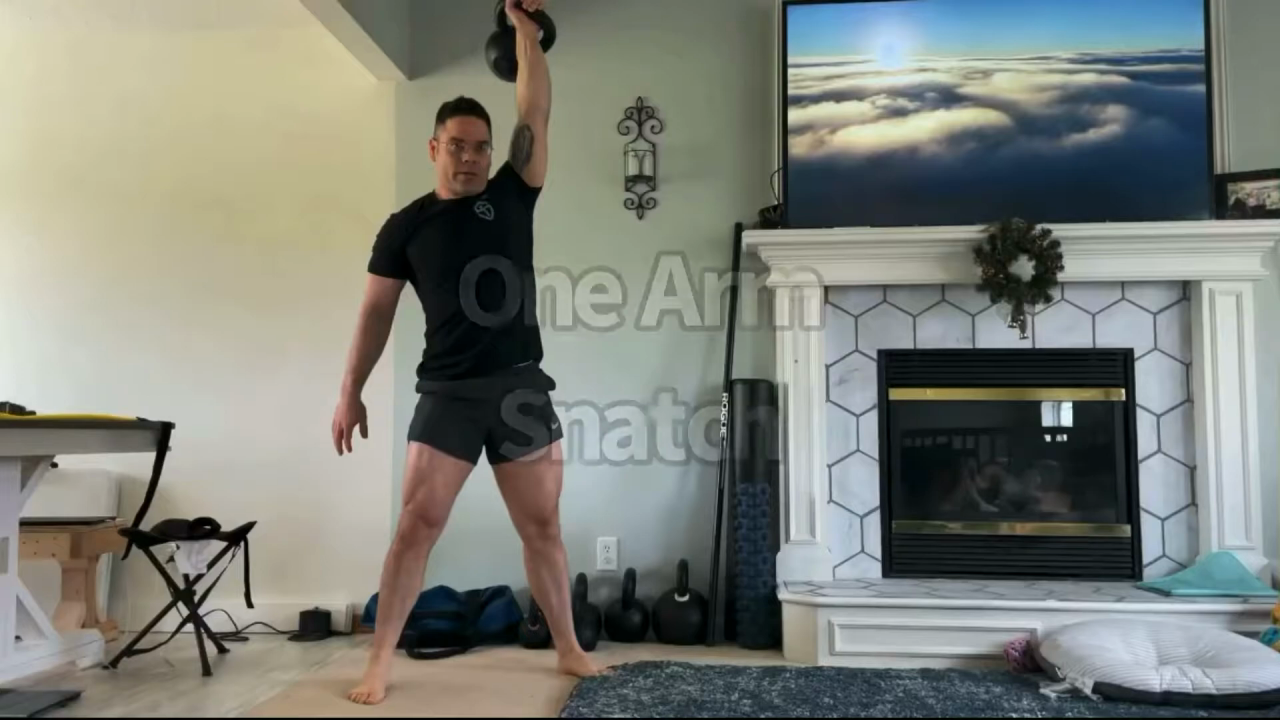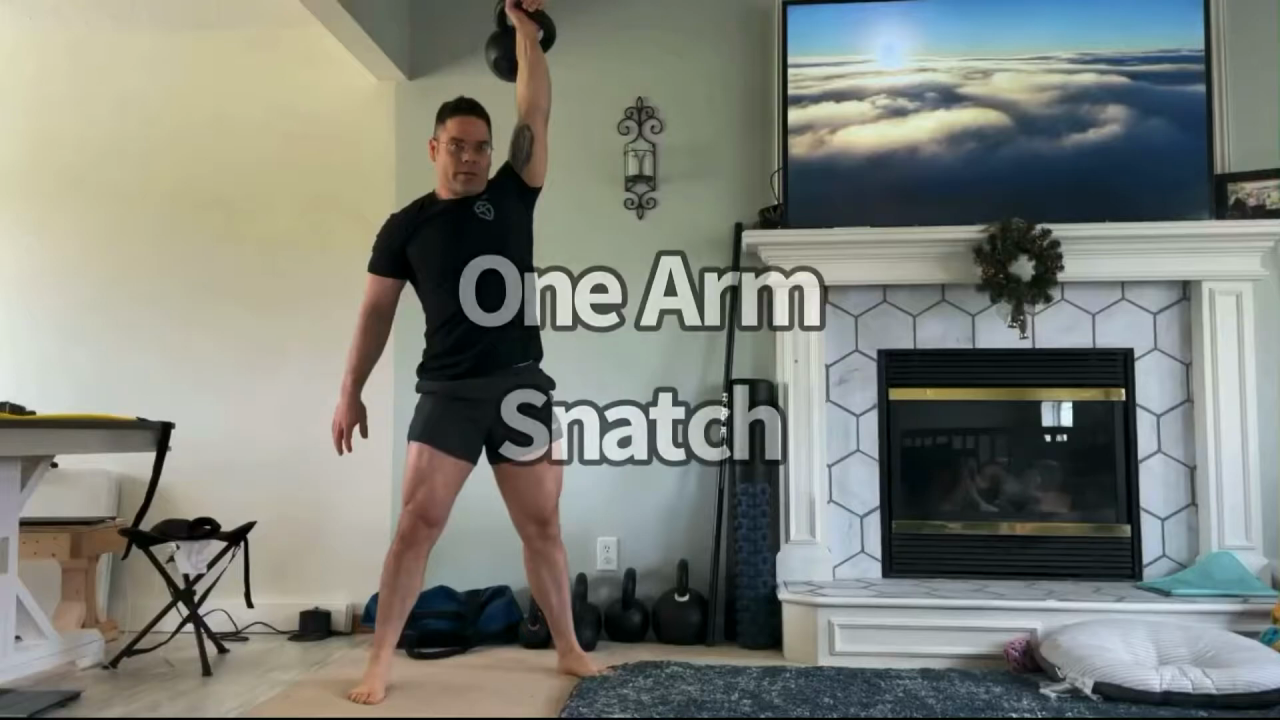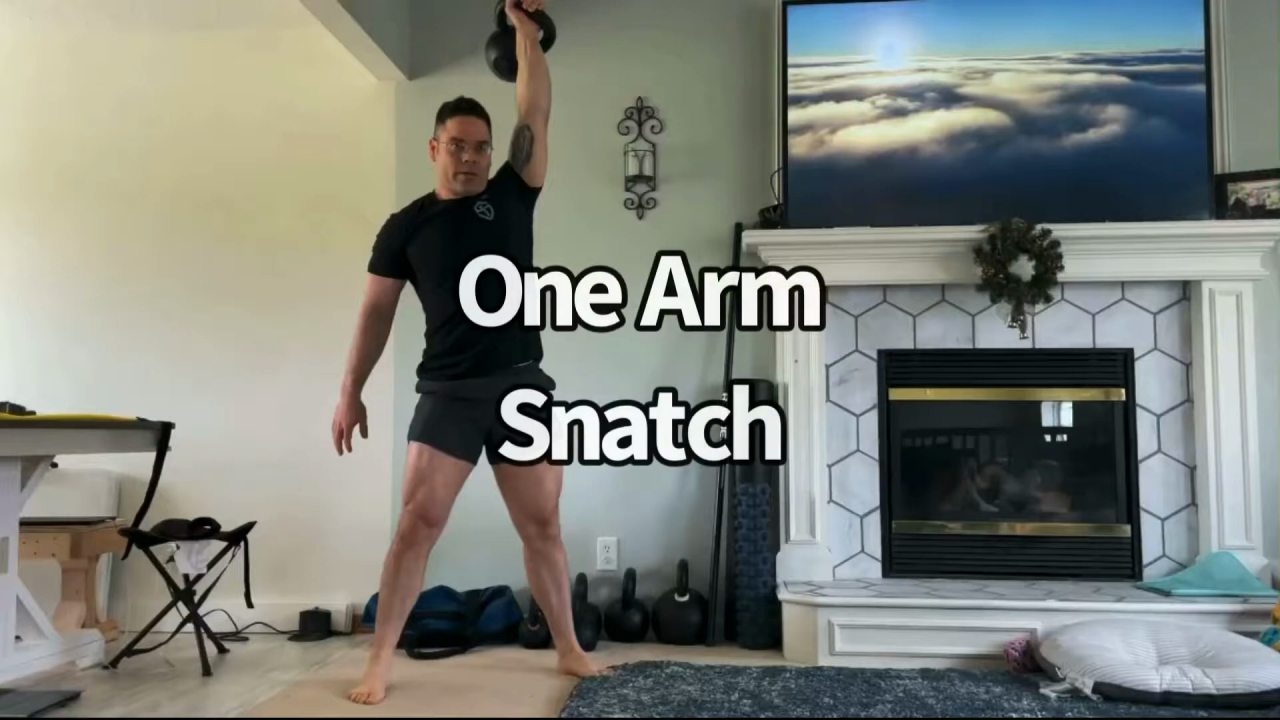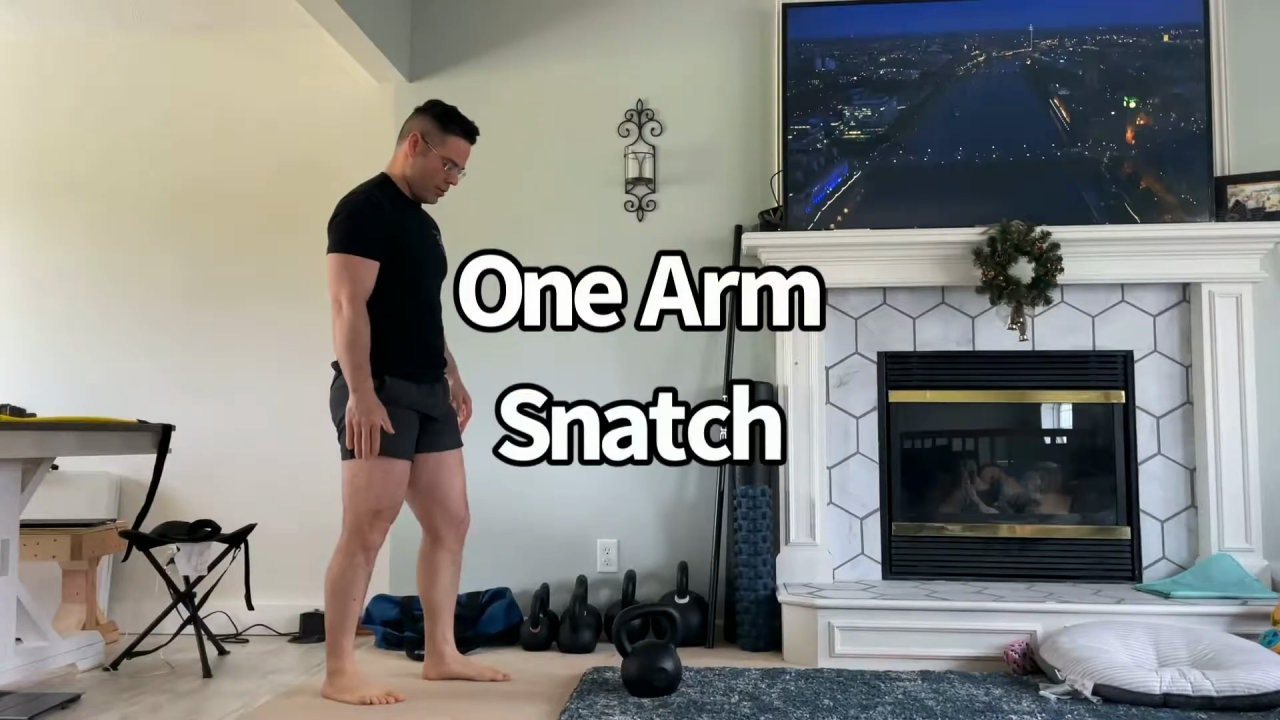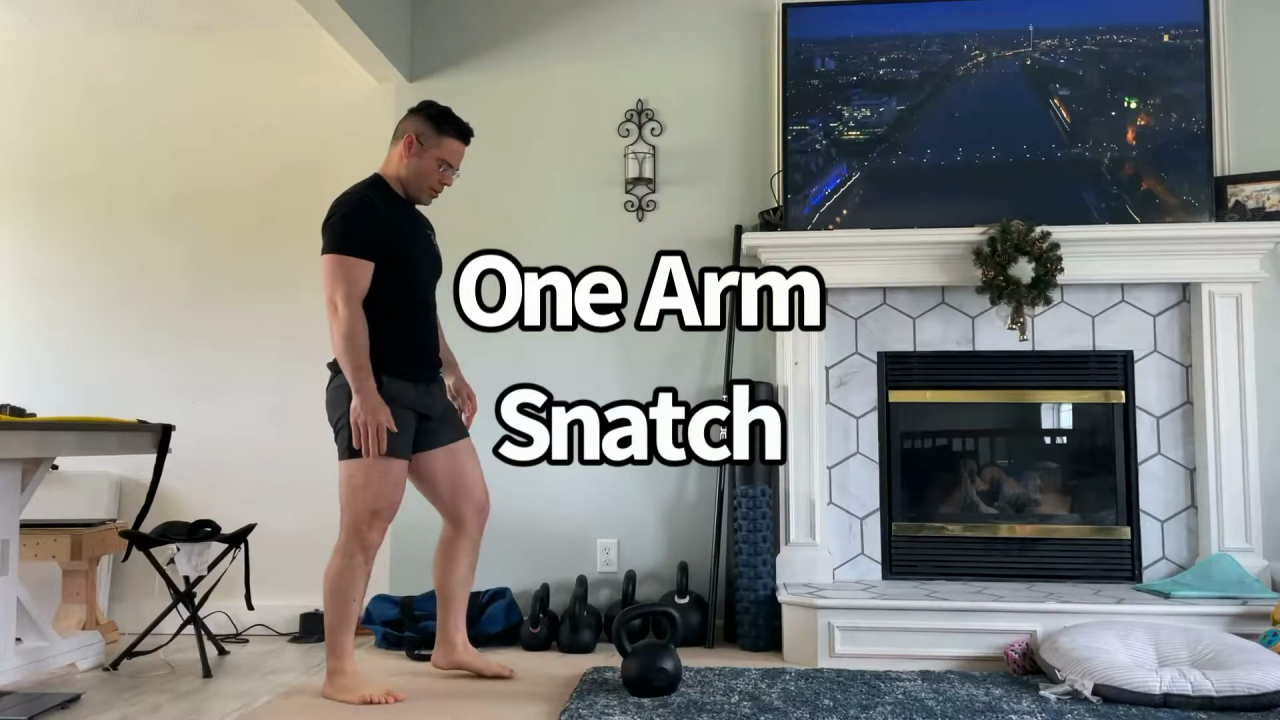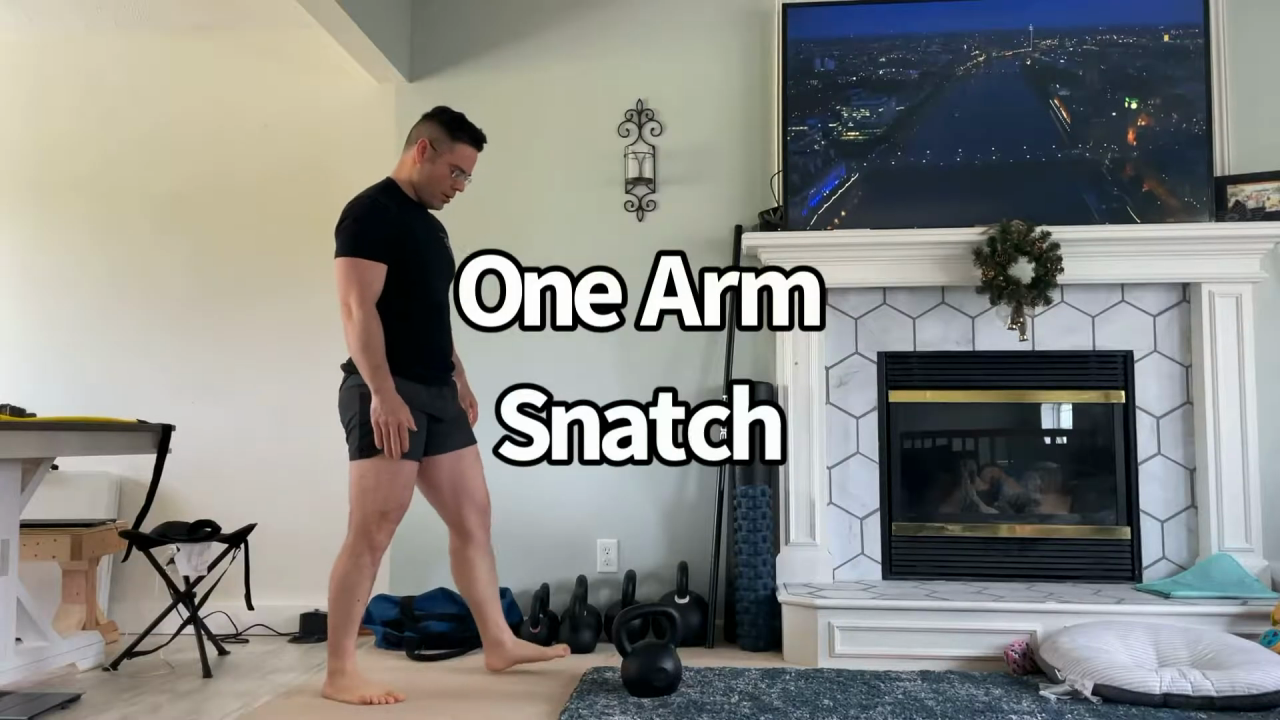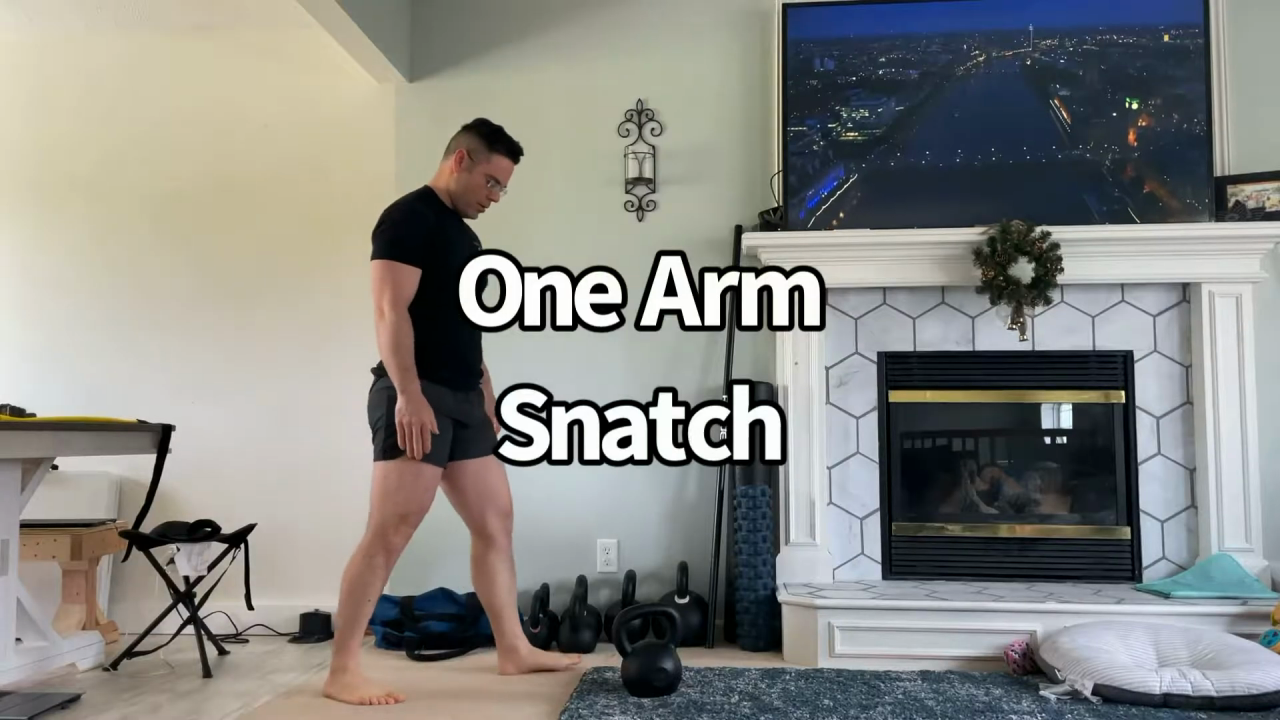
dt=0.2s
person 1, frame 1
left shoulder: (512, 196)
right shoulder: (406, 226)
left elbow: (536, 113)
right elbow: (376, 311)
right wrist: (351, 392)
left hip: (521, 388)
right hip: (448, 393)
left knee: (542, 525)
right knee: (417, 523)
left ankle: (569, 649)
right ankle: (379, 662)
person 1, frame 2
left shoulder: (512, 195)
right shoulder: (406, 226)
left elbow: (536, 113)
right elbow: (376, 311)
right wrist: (351, 392)
left hip: (521, 387)
right hip: (448, 393)
left knee: (542, 526)
right knee: (417, 524)
left ankle: (569, 650)
right ankle: (379, 662)
person 1, frame 3
left shoulder: (511, 195)
right shoulder: (406, 225)
left elbow: (536, 115)
right elbow: (376, 310)
right wrist: (350, 392)
left hip: (520, 385)
right hip: (447, 392)
left knee: (542, 525)
right knee: (417, 524)
left ankle: (569, 649)
right ankle: (379, 661)
person 1, frame 4
left shoulder: (422, 221)
right shoulder: (364, 208)
right elbow: (348, 307)
left wrist: (453, 377)
right wrist: (361, 395)
left hip: (428, 396)
right hip: (379, 395)
left knee: (450, 525)
right knee: (366, 531)
left ankle: (441, 653)
right ankle: (339, 672)
person 1, frame 5
left shoulder: (417, 221)
right shoulder: (357, 209)
right elbow: (343, 307)
left wrist: (453, 373)
right wrist: (363, 393)
left hip: (426, 392)
right hip: (376, 395)
left knee: (471, 509)
right knee: (364, 532)
left ankle: (452, 644)
right ankle: (338, 671)
person 1, frame 6
left shoulder: (430, 225)
right shoulder: (370, 212)
right elbow: (357, 309)
left wrist: (459, 379)
right wrist: (382, 394)
left hip: (436, 395)
right hip: (388, 395)
left knee: (473, 518)
right knee: (371, 533)
left ankle: (499, 643)
right ankle: (339, 672)
person 1, frame 7
left shoulder: (463, 234)
right shoulder: (407, 219)
right elbow: (390, 312)
left wrist: (485, 387)
right wrist: (409, 395)
left hip: (463, 401)
right hip: (416, 401)
left knee: (496, 523)
right knee: (388, 535)
left ankle: (514, 649)
right ankle: (342, 670)
